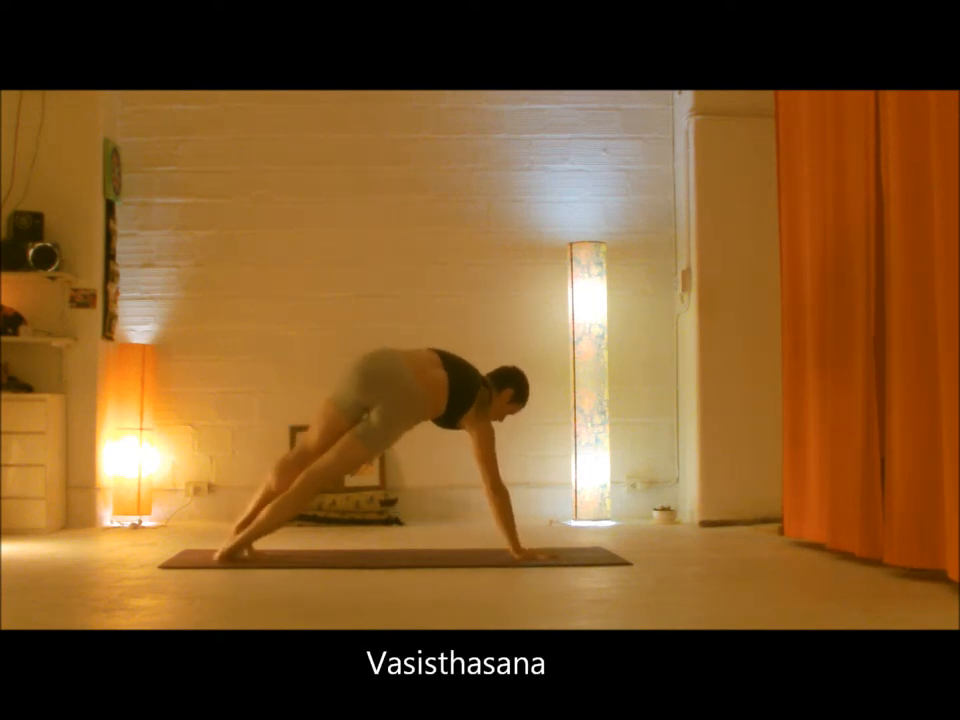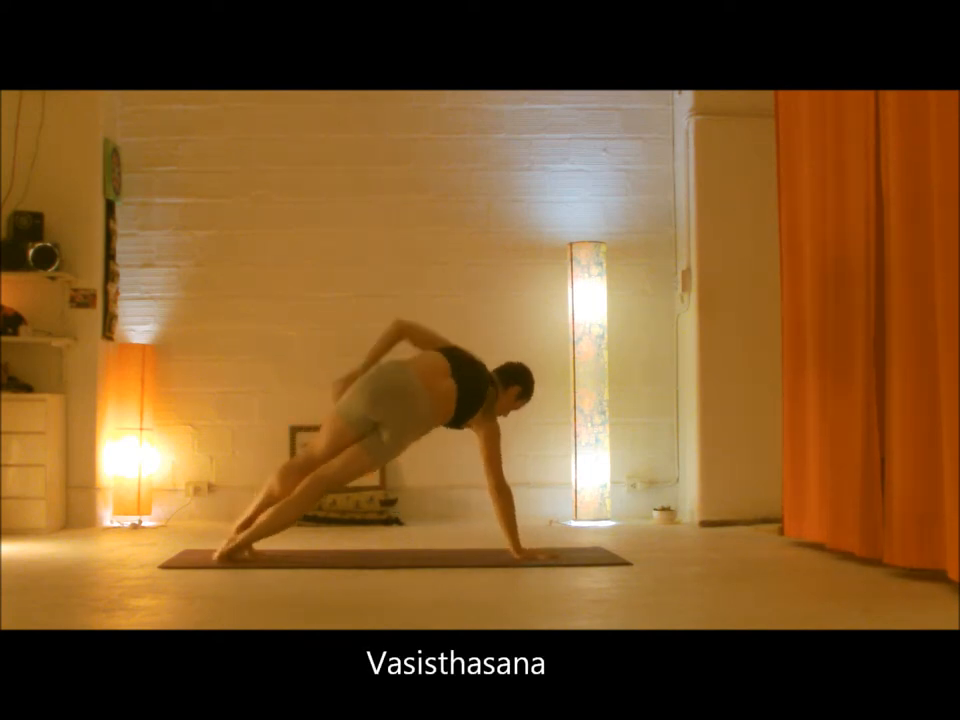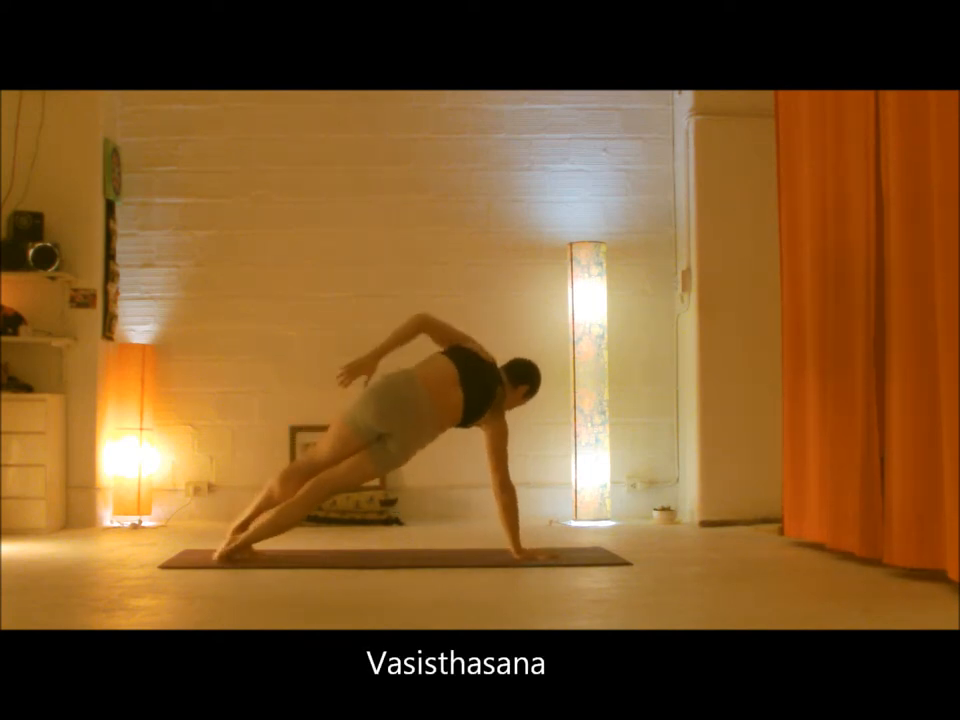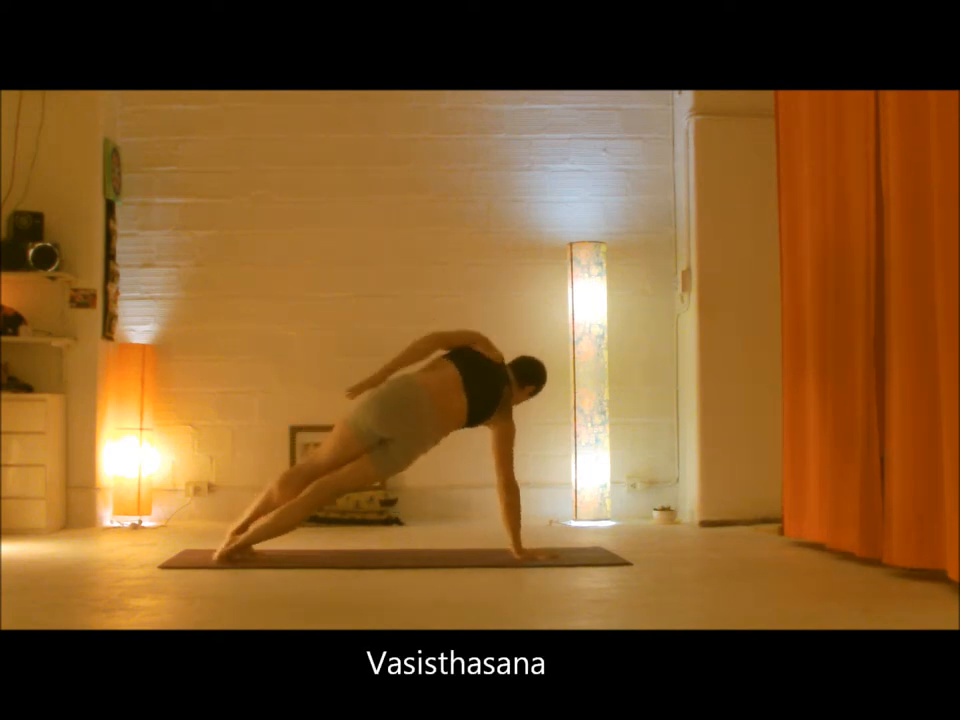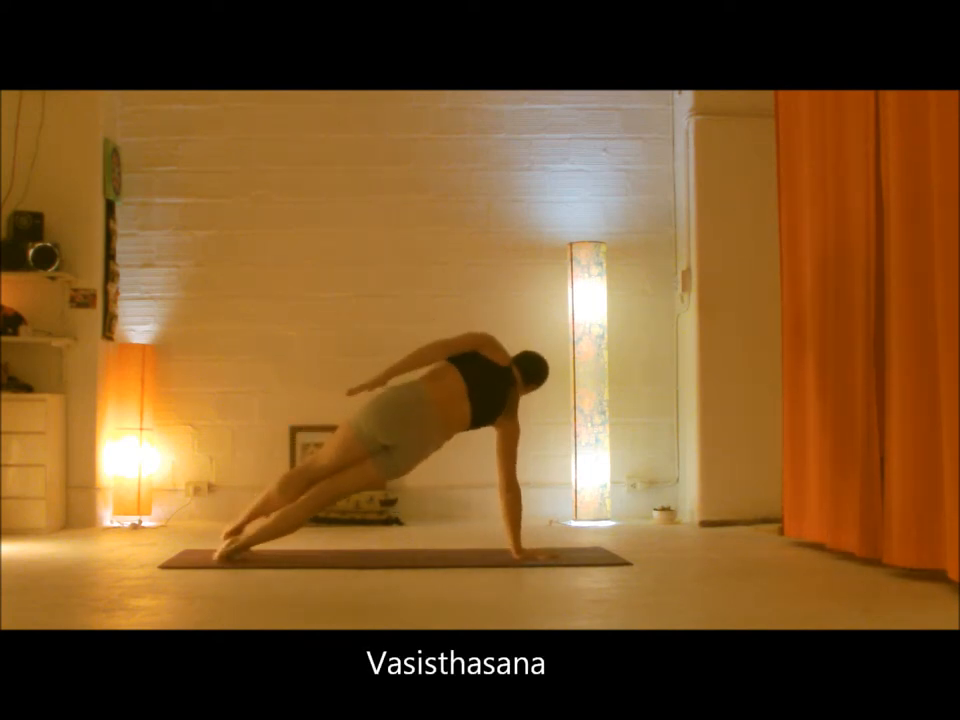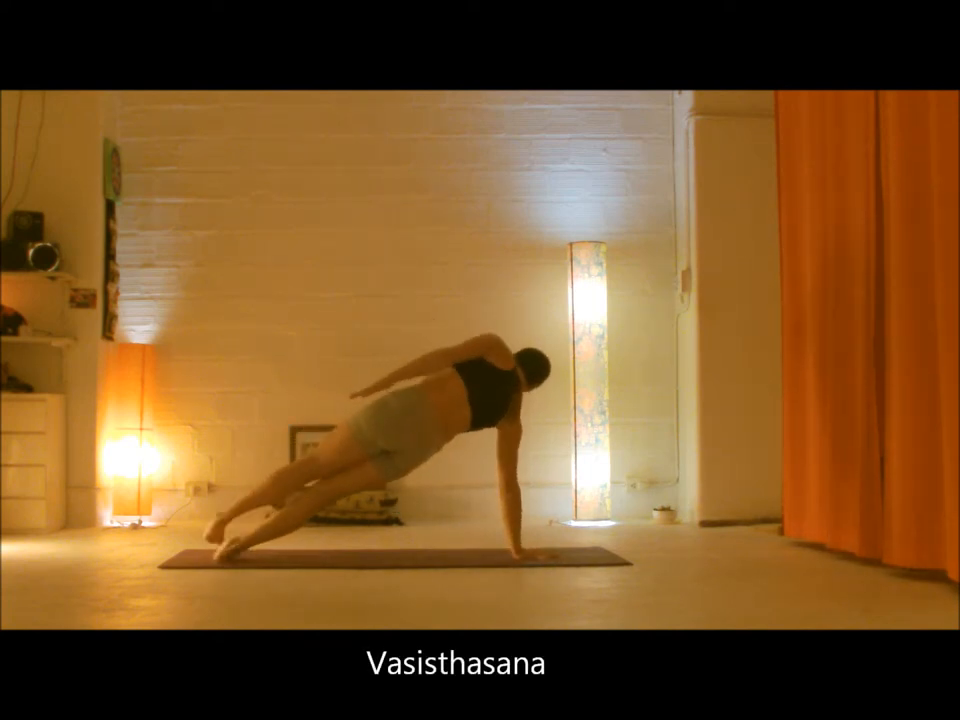
dt=0.2s
person 1, frame 1
left shoulder: (455, 364)
right shoulder: (480, 416)
right elbow: (495, 487)
left wrist: (364, 410)
right wrist: (517, 548)
left hip: (372, 367)
right hip: (400, 404)
left knee: (306, 452)
right knee: (313, 479)
left ankle: (243, 525)
right ankle: (236, 544)
person 1, frame 2
left shoulder: (461, 354)
right shoulder: (486, 419)
left elbow: (400, 326)
right elbow: (498, 487)
left wrist: (362, 370)
right wrist: (517, 548)
left hip: (384, 384)
right hip: (406, 421)
left knee: (310, 460)
right knee: (317, 483)
left ankle: (243, 525)
right ankle: (237, 543)
person 1, frame 3
left shoulder: (474, 348)
right shoulder: (495, 419)
left elbow: (421, 319)
right elbow: (502, 485)
left wrist: (371, 357)
right wrist: (517, 547)
left hip: (391, 394)
right hip: (410, 433)
left knee: (310, 466)
right knee: (319, 488)
left ankle: (241, 525)
right ankle: (240, 541)
person 1, frame 4
left shoulder: (484, 346)
right shoulder: (503, 418)
left elbow: (436, 338)
right elbow: (507, 484)
left wrist: (380, 375)
right wrist: (518, 548)
left hip: (395, 400)
right hip: (413, 439)
left knee: (312, 468)
right knee: (320, 491)
left ankle: (240, 526)
right ankle: (239, 542)
person 1, frame 5
left shoulder: (490, 346)
right shoulder: (508, 418)
left elbow: (441, 347)
right elbow: (509, 484)
left wrist: (380, 377)
right wrist: (517, 547)
left hip: (400, 406)
right hip: (417, 445)
left knee: (311, 472)
right knee: (321, 493)
left ankle: (239, 524)
right ankle: (241, 541)
person 1, frame 6
left shoulder: (497, 347)
right shoulder: (511, 419)
left elbow: (446, 355)
right elbow: (508, 484)
left wrist: (383, 382)
right wrist: (517, 547)
left hip: (402, 410)
right hip: (417, 448)
left knee: (307, 468)
right knee: (321, 493)
left ankle: (225, 518)
right ankle: (239, 543)
